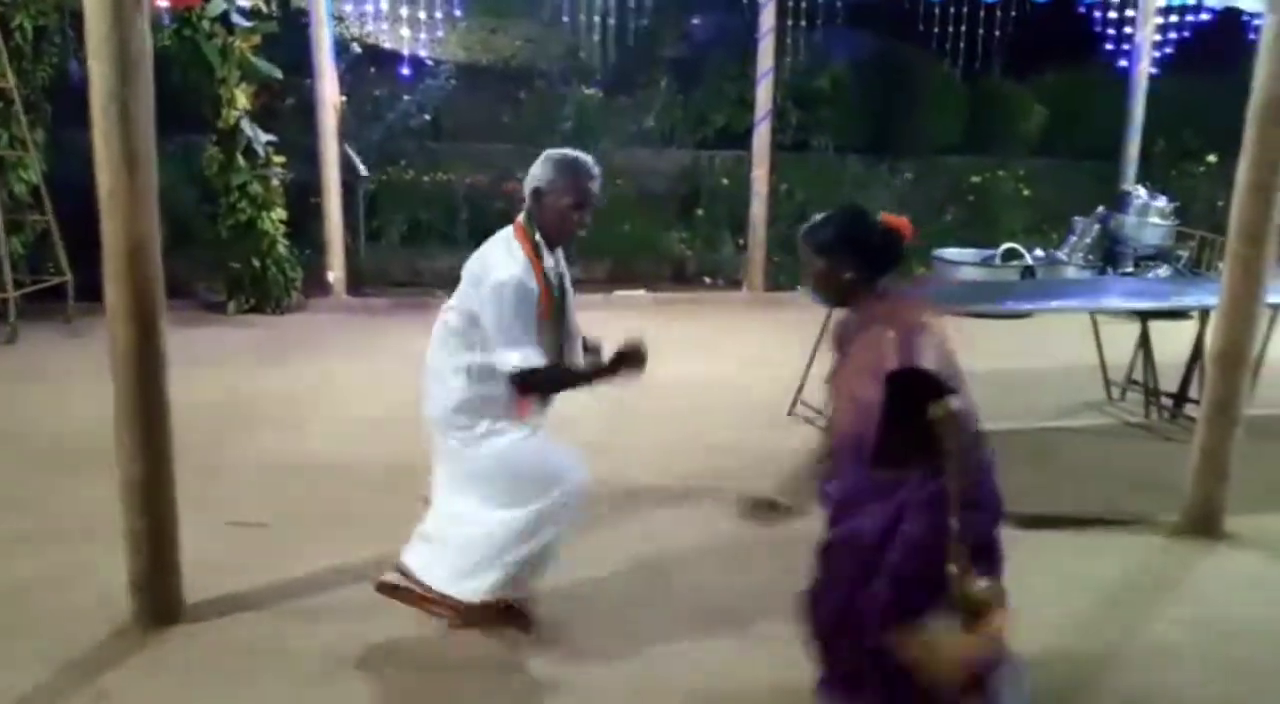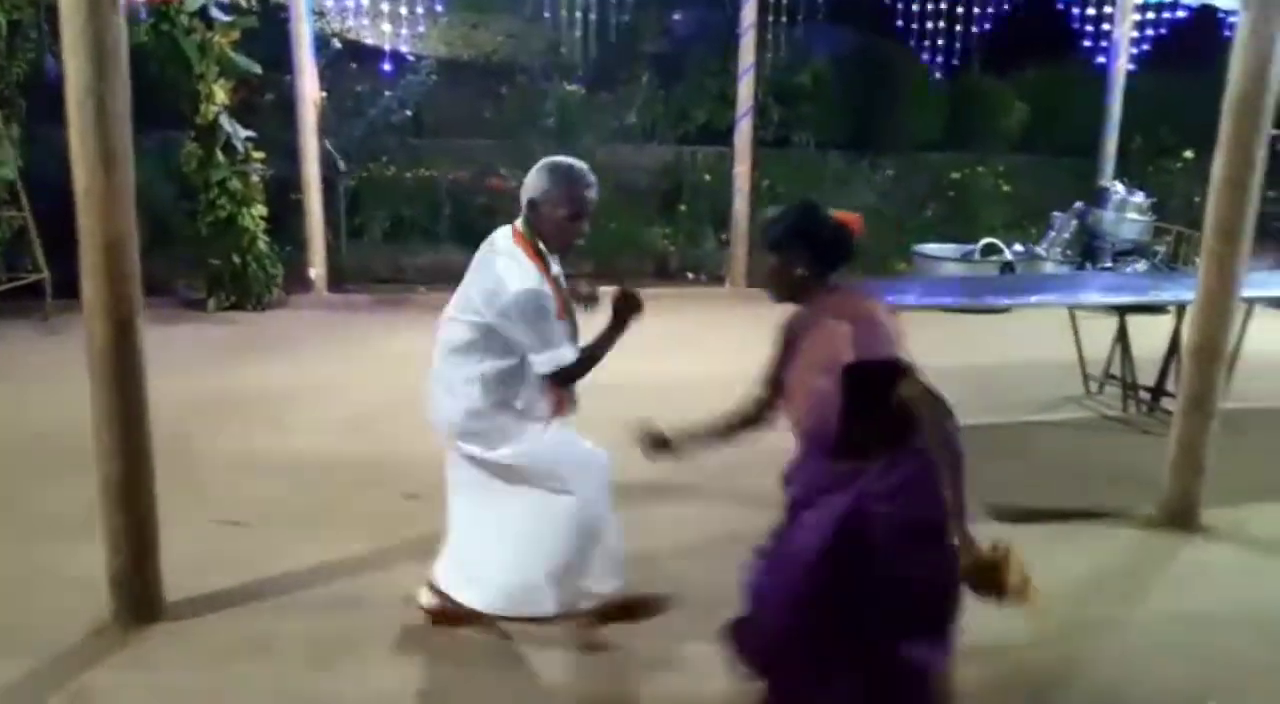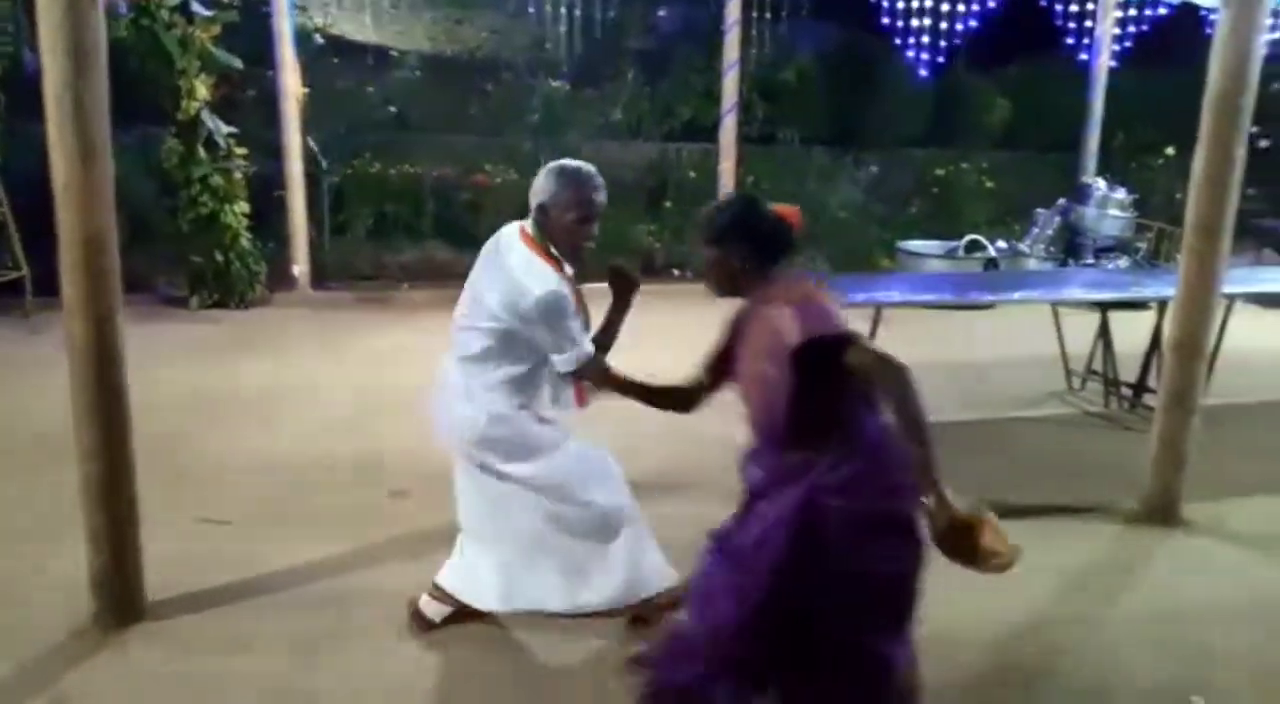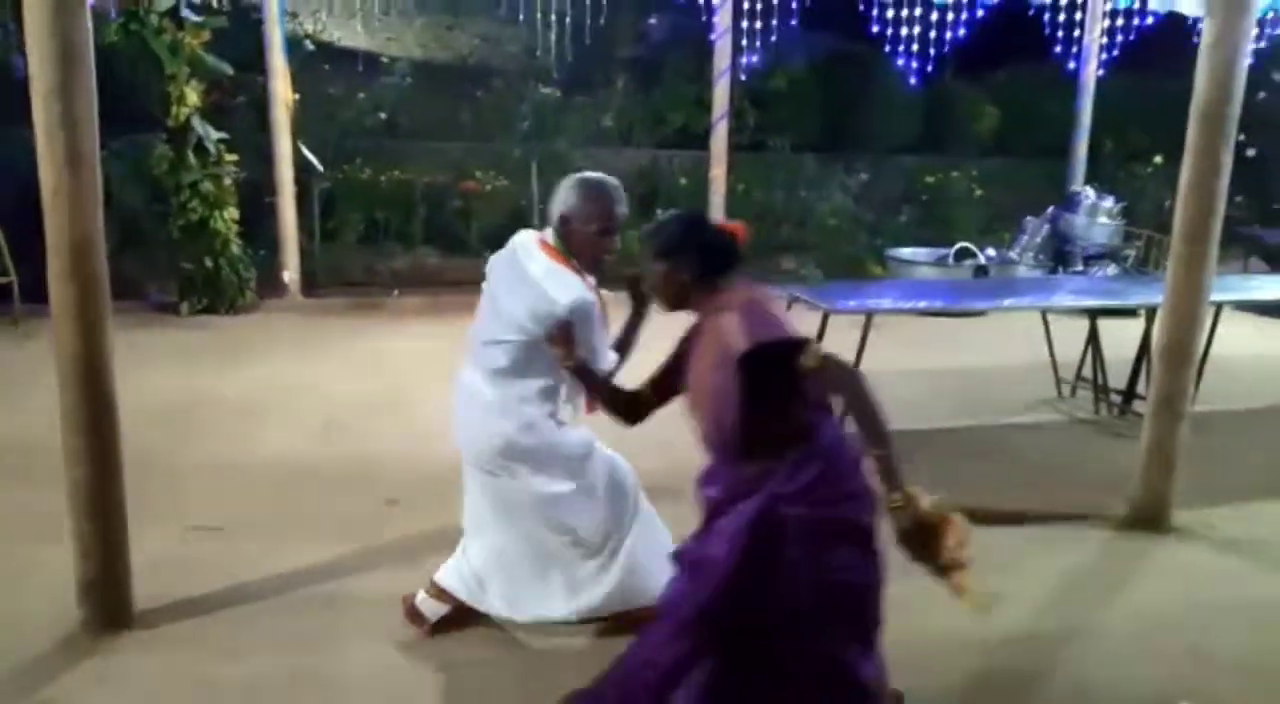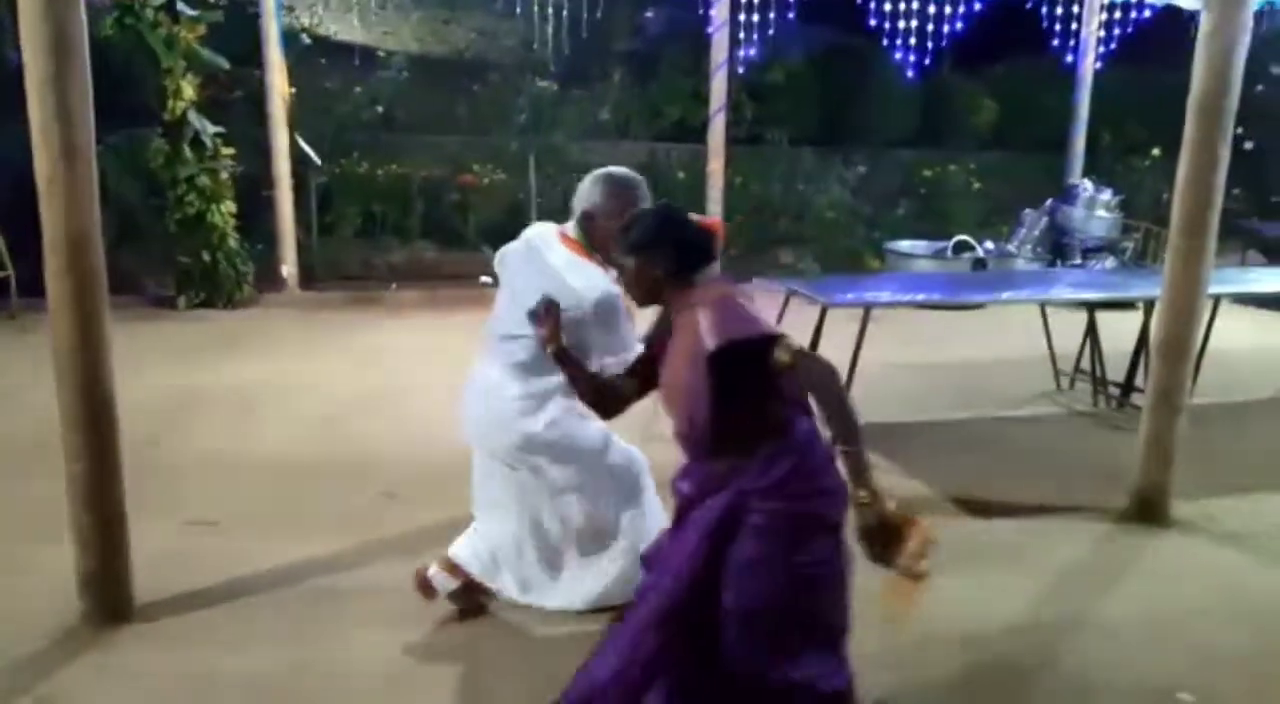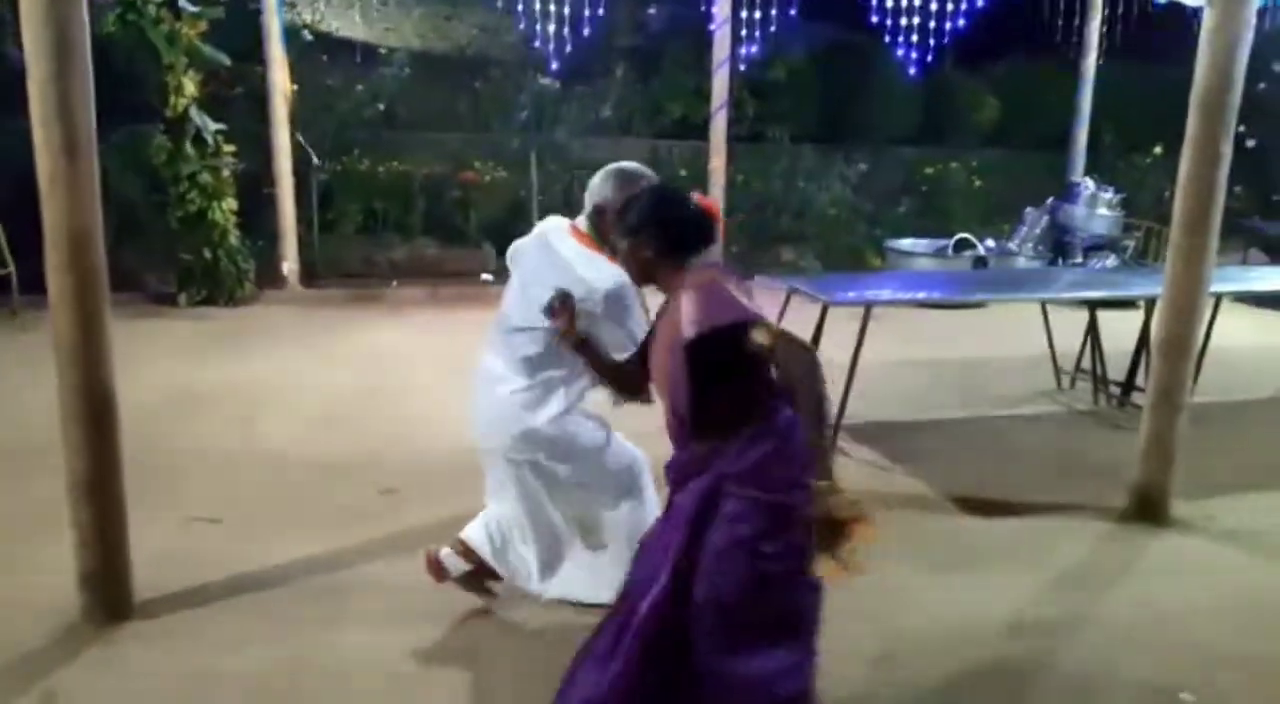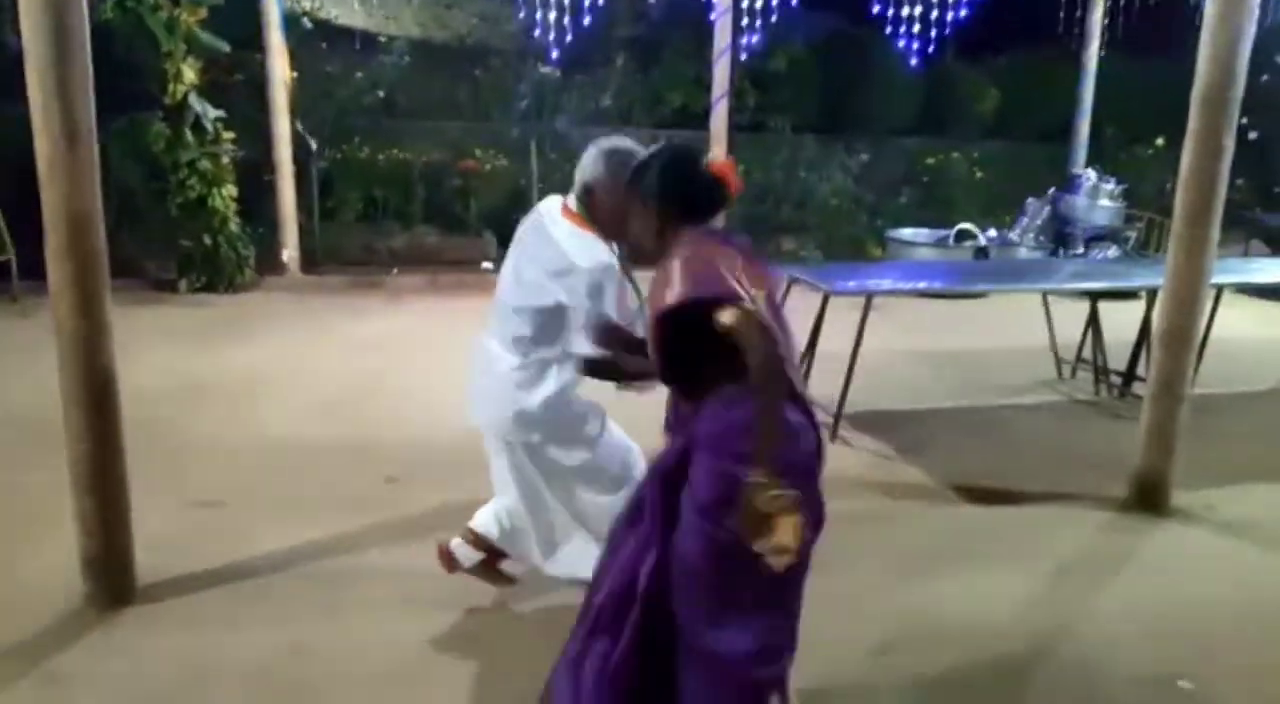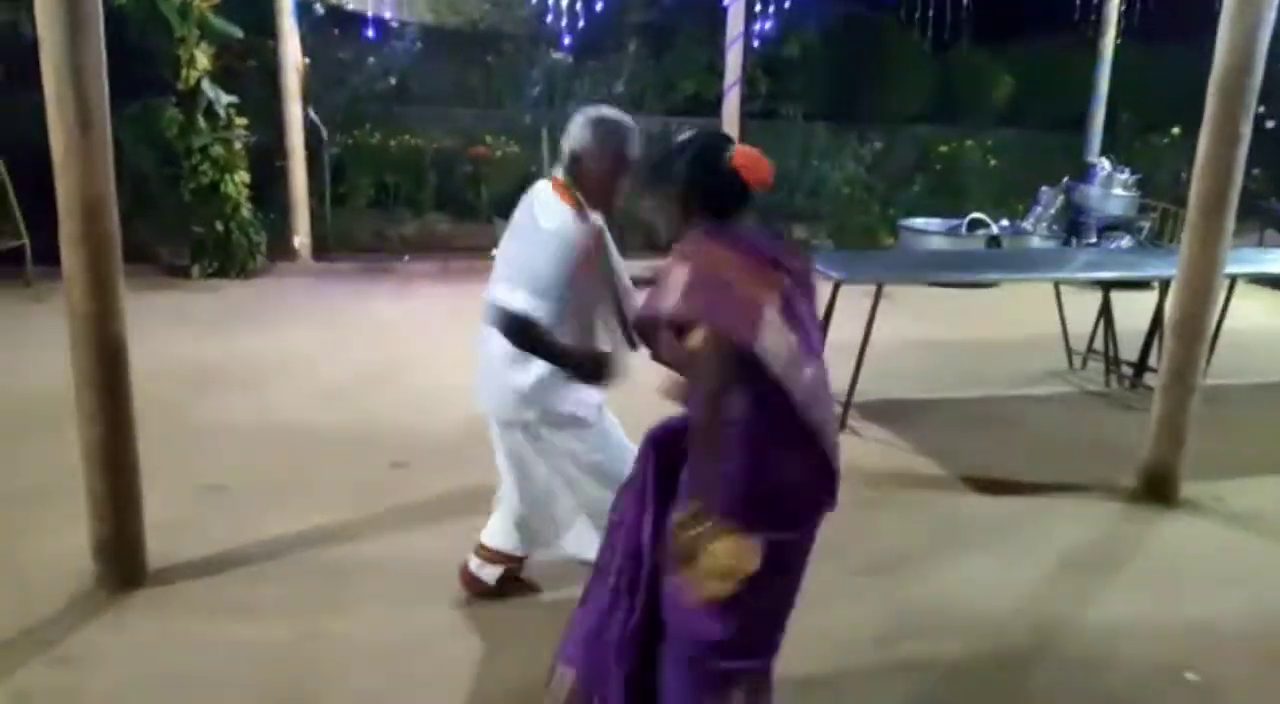
dt=0.1s
person 1, frame 1
left shoulder: (903, 331)
right shoulder: (856, 329)
left elbow: (958, 435)
right elbow: (852, 428)
left wrist: (960, 555)
left hip: (929, 507)
right hip: (875, 502)
left knee: (926, 647)
right knee: (847, 611)
person 1, frame 2
left shoulder: (855, 323)
right shoulder: (803, 326)
left elbow: (932, 414)
right elbow: (762, 407)
left wrist: (958, 531)
right wrist: (680, 441)
left hip: (890, 499)
right hip: (833, 493)
left knee: (892, 642)
right knee: (780, 608)
person 1, frame 3
left shoulder: (794, 307)
right shoulder: (748, 322)
left elbow: (888, 378)
right elbow: (691, 395)
left wrist: (932, 493)
right wrist: (618, 383)
left hip: (848, 490)
right hip: (795, 489)
left knee: (854, 637)
right knee: (742, 601)
person 1, frame 4
left shoulder: (741, 314)
right shoulder: (701, 337)
left elbow: (842, 379)
right elbow: (634, 409)
left wrist: (895, 492)
right wrist: (576, 367)
left hip: (806, 498)
right hip: (754, 501)
left knee: (821, 650)
right knee: (702, 619)
person 1, frame 5
left shoulder: (717, 312)
right shoulder: (674, 328)
left elbow: (818, 376)
right elbow: (608, 401)
left wrist: (865, 490)
right wrist: (557, 349)
left hip: (776, 497)
right hip: (731, 497)
left knee: (773, 647)
right knee: (674, 620)
person 1, frame 6
left shoulder: (703, 294)
right shoulder: (679, 305)
left elbow: (797, 359)
right elbow: (632, 383)
left wrist: (821, 484)
right wrist: (576, 336)
left hip: (755, 483)
right hip: (719, 482)
left knee: (743, 641)
right knee: (666, 617)
person 1, frame 7
left shoulder: (692, 260)
right shoulder: (720, 256)
left elbow: (760, 344)
left wrist: (767, 478)
right wrist: (623, 340)
left hip: (739, 453)
right hip: (738, 449)
left knee: (725, 625)
person 1, frame 8
left shoulder: (695, 263)
right shoulder: (774, 250)
left elbow: (712, 373)
left wrist: (698, 510)
left hip: (747, 448)
right hip: (792, 443)
left knee: (714, 609)
person 2, frame 1
left shoulder: (545, 250)
right shoulder: (514, 276)
right elbow: (526, 380)
left wrist: (574, 346)
right wrist: (610, 369)
left hip: (480, 397)
right hip: (472, 405)
left knee: (484, 499)
right knee: (556, 482)
left ankle: (440, 581)
right ankle: (465, 587)
person 2, frame 2
left shoulder: (508, 241)
right shoulder: (524, 287)
right elbow: (563, 372)
right wrist: (619, 323)
left hip: (478, 400)
right hip: (480, 411)
left knee: (492, 504)
right knee: (585, 475)
left ankle: (450, 597)
right ankle: (591, 598)
person 2, frame 3
left shoulder: (510, 238)
right shoulder: (545, 291)
right elbow: (580, 366)
right wrist: (620, 306)
left hip: (473, 405)
right hip: (495, 415)
left knee: (501, 512)
right knee: (593, 482)
left ankle: (444, 601)
right ankle: (639, 593)
person 2, frame 4
left shoulder: (520, 248)
right shoulder: (571, 300)
right elbow: (600, 373)
right wrist: (638, 313)
left hip: (480, 413)
right hip: (516, 427)
left knee: (504, 518)
right knee: (610, 488)
left ankle: (439, 601)
right ankle: (635, 597)
person 2, frame 5
left shoulder: (537, 238)
right shoulder: (597, 293)
left elbow: (501, 264)
right elbow: (625, 371)
left hip: (492, 402)
right hip: (532, 421)
left knee: (517, 507)
right knee: (624, 476)
left ankle: (454, 572)
right ankle: (634, 591)
person 2, frame 6
left shoulder: (548, 233)
right shoulder: (608, 285)
left elbow: (515, 259)
left hip: (498, 395)
right hip: (534, 415)
left knee: (530, 496)
right knee: (621, 475)
left ankle: (463, 556)
person 2, frame 7
left shoulder: (545, 216)
right shoulder: (592, 261)
right elbow: (596, 361)
left wrist: (622, 299)
left hip: (505, 385)
right hip: (533, 398)
left knee: (535, 482)
right knee: (620, 473)
left ankle: (473, 547)
person 2, frame 8
left shoulder: (550, 199)
right shoulder: (562, 230)
right elbow: (513, 320)
left wrist: (634, 295)
right wrist: (574, 361)
left hip: (513, 373)
right hip: (531, 379)
left knee: (539, 475)
right knee: (611, 468)
left ankle: (490, 566)
